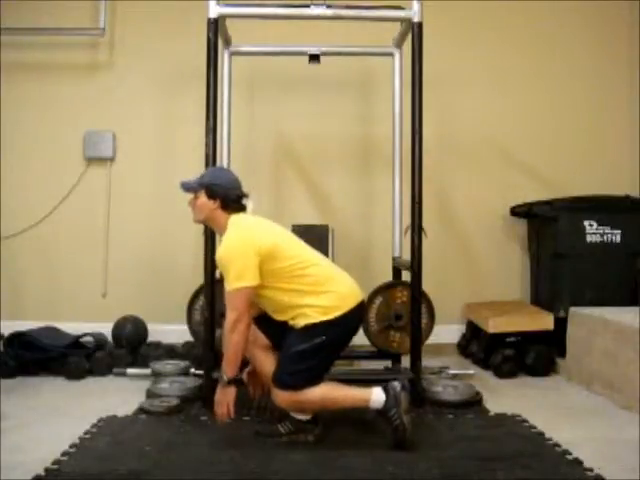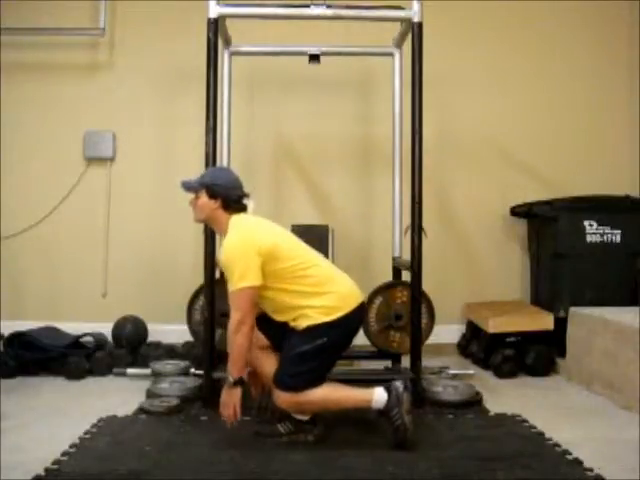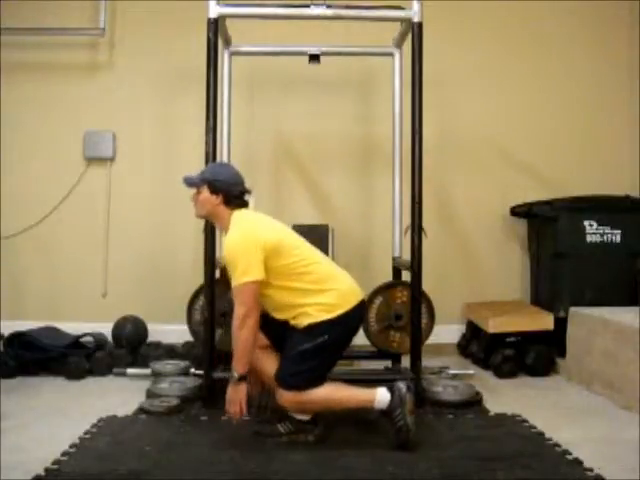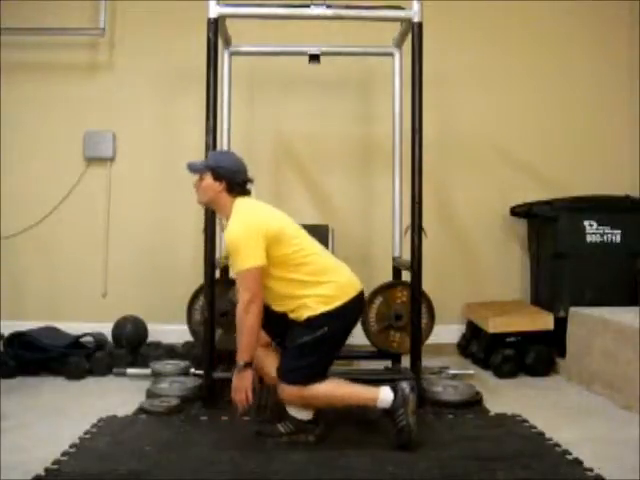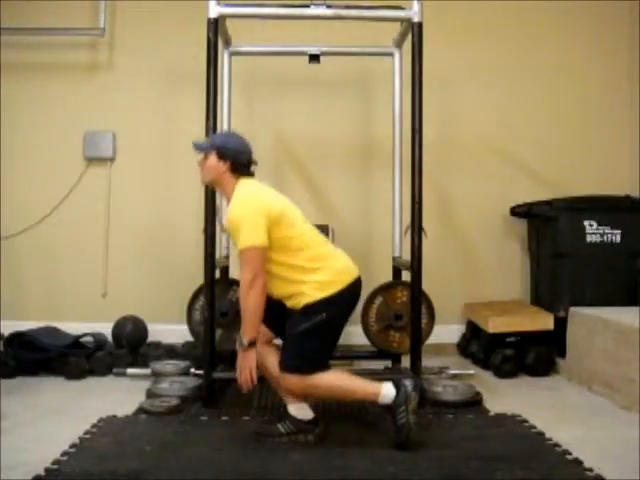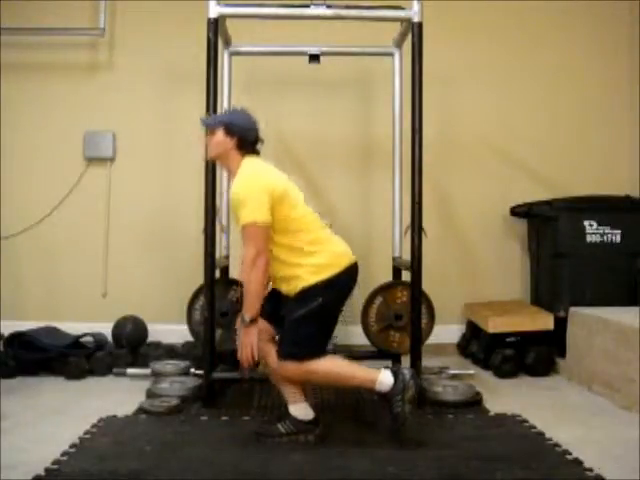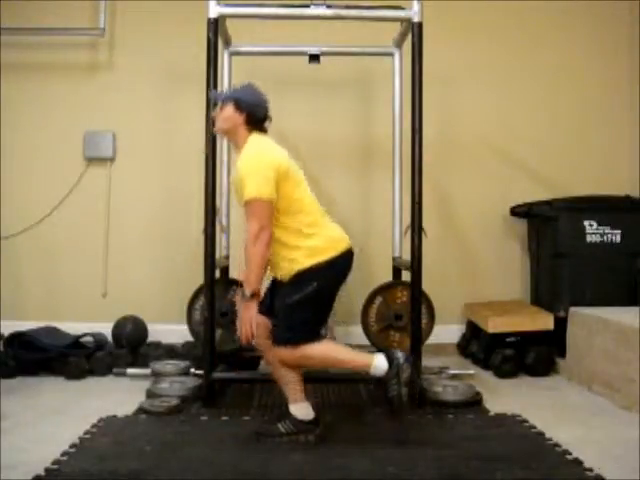
dt=0.1s
person 1, frame 1
left shoulder: (235, 244)
right shoulder: (245, 228)
left elbow: (236, 319)
right elbow: (254, 301)
left wrist: (227, 382)
right wrist: (259, 365)
left hip: (331, 310)
right hip: (327, 301)
left knee: (287, 394)
right knee: (252, 339)
left ankle: (383, 398)
right ankle: (302, 419)
person 1, frame 2
left shoulder: (237, 244)
right shoulder: (245, 229)
left elbow: (240, 320)
right elbow: (250, 312)
left wrist: (233, 383)
right wrist: (248, 369)
left hip: (331, 312)
right hip: (326, 301)
left knee: (288, 395)
right knee: (251, 341)
left ankle: (385, 398)
right ankle: (302, 419)
person 1, frame 3
left shoulder: (240, 240)
right shoulder: (248, 225)
left elbow: (244, 315)
right elbow: (253, 307)
left wrist: (238, 379)
right wrist: (252, 363)
left hip: (332, 310)
right hip: (326, 301)
left knee: (290, 394)
right knee: (252, 340)
left ankle: (387, 398)
right ankle: (302, 419)
person 1, frame 4
left shoulder: (242, 226)
right shoulder: (248, 212)
left elbow: (250, 301)
right elbow: (256, 295)
left wrist: (243, 368)
left hip: (330, 301)
right hip: (323, 293)
left knee: (293, 387)
right knee: (253, 341)
left ankle: (390, 398)
right ankle: (302, 419)
person 1, frame 5
left shoulder: (244, 207)
right shoulder: (250, 195)
left elbow: (253, 281)
right elbow: (258, 277)
left wrist: (245, 347)
right wrist: (249, 339)
left hip: (327, 288)
right hip: (319, 282)
left knee: (296, 377)
right knee: (256, 335)
left ankle: (391, 394)
right ankle: (302, 418)
person 1, frame 6
left shoulder: (248, 183)
right shoulder: (254, 173)
left elbow: (255, 258)
right elbow: (262, 253)
left wrist: (247, 321)
right wrist: (251, 319)
left hip: (323, 274)
right hip: (311, 269)
left knee: (294, 362)
right knee: (262, 335)
left ankle: (389, 381)
right ankle: (301, 417)
person 1, frame 7
left shoulder: (254, 159)
right shoulder: (259, 152)
left elbow: (259, 233)
right elbow: (264, 232)
left wrist: (248, 295)
right wrist: (251, 290)
left hip: (319, 258)
right hip: (310, 256)
left knee: (289, 349)
right knee: (262, 330)
left ankle: (384, 365)
right ankle: (301, 417)
